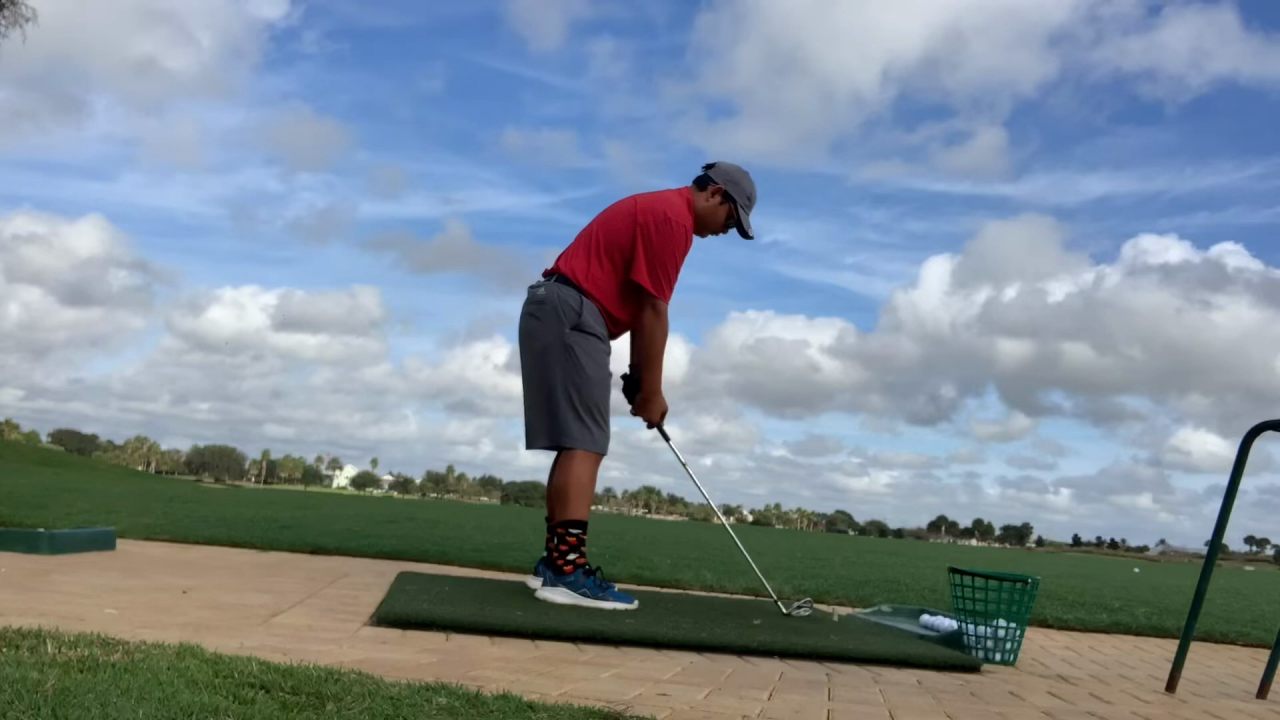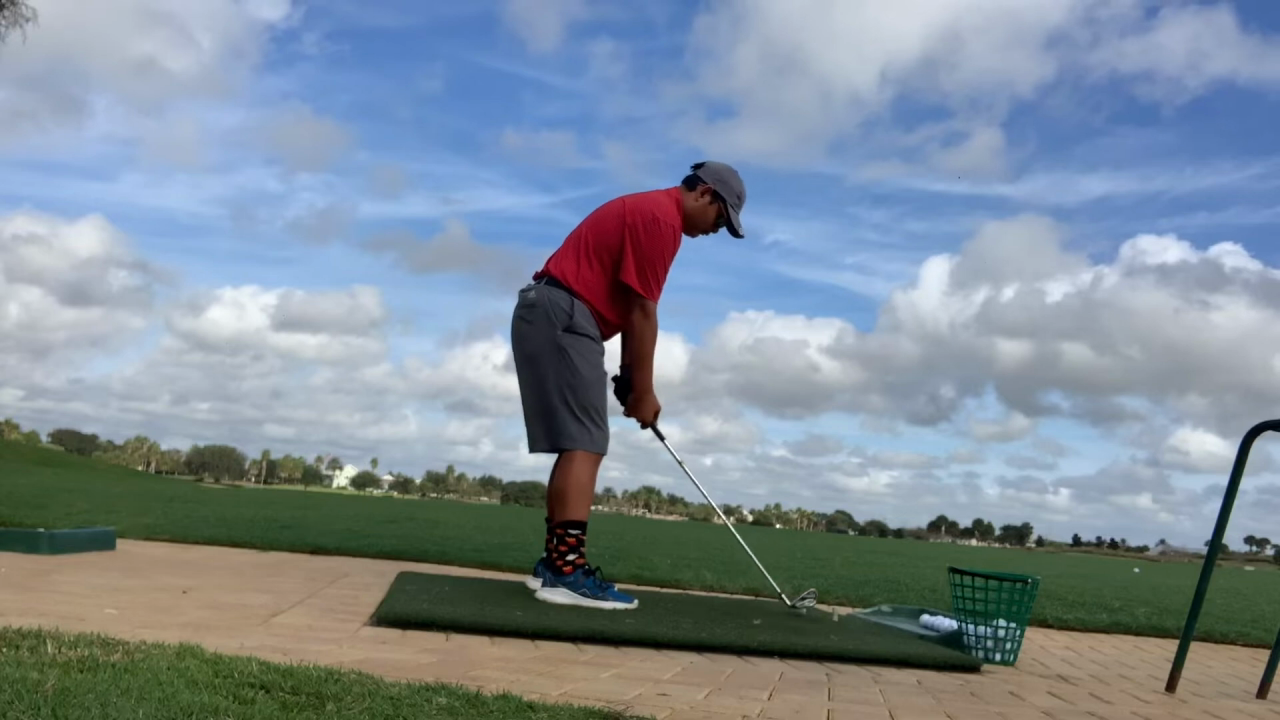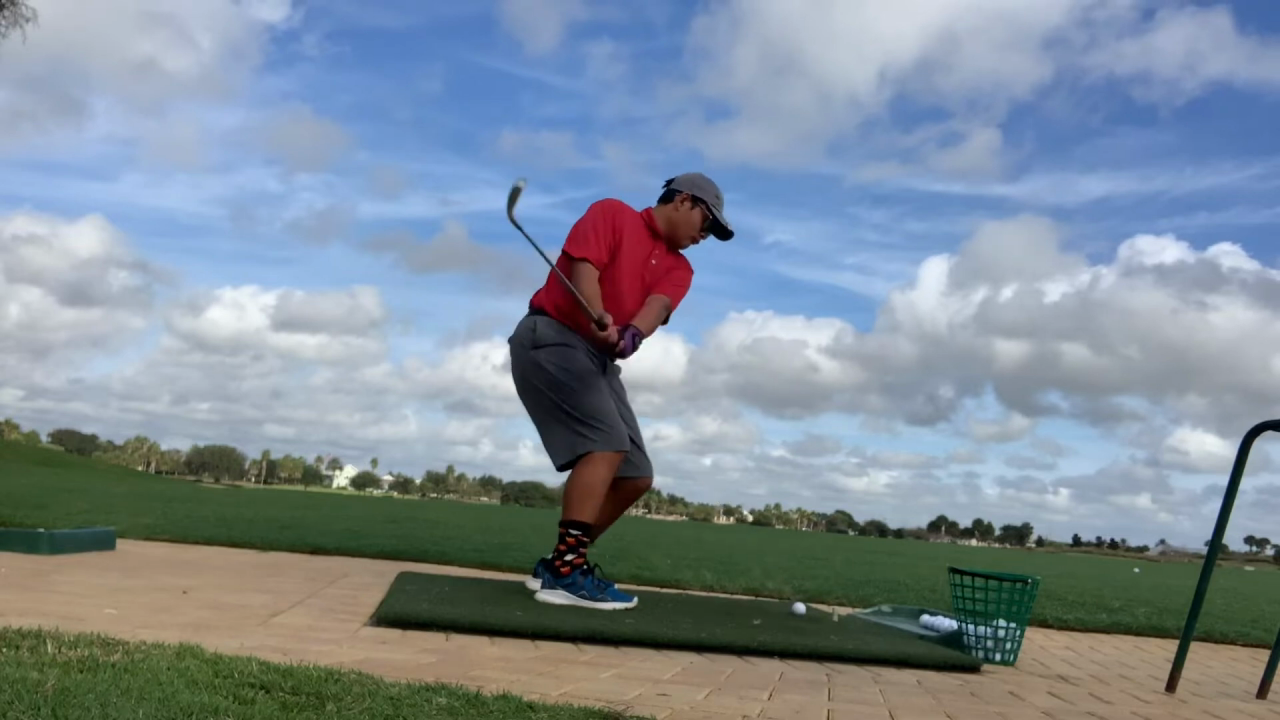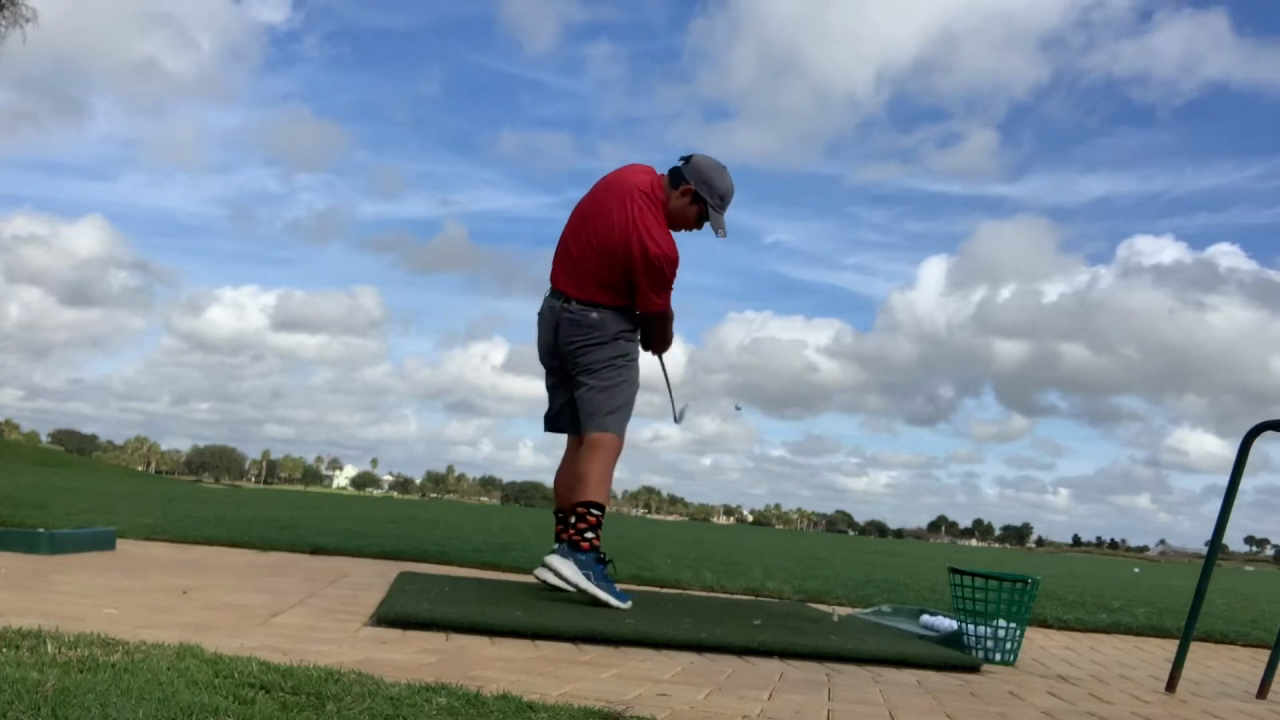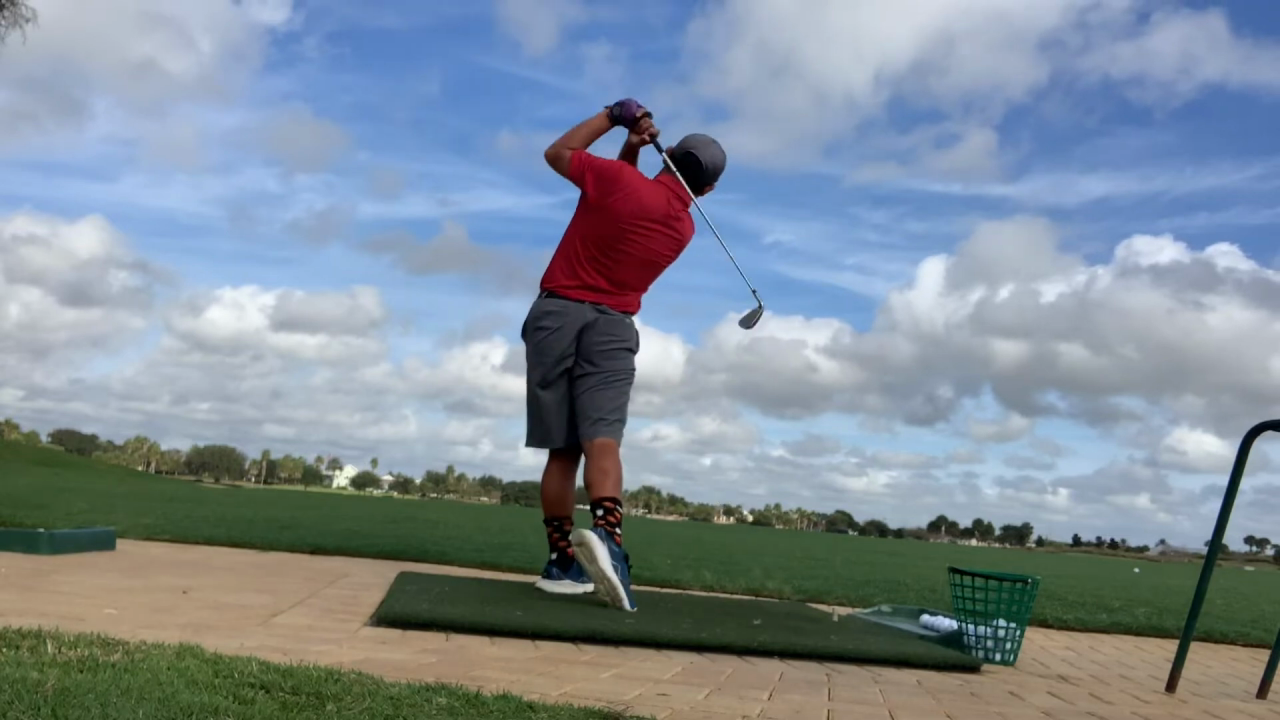
dt=0.7s
person 1, frame 1
left shoulder: (659, 211)
right shoulder: (673, 218)
left elbow: (639, 307)
right elbow: (652, 312)
left wrist: (638, 379)
right wrist: (652, 391)
left hip: (557, 313)
right hip: (571, 316)
left knee: (575, 442)
right knee: (584, 443)
left ankle: (555, 561)
right ankle: (569, 571)
person 1, frame 2
left shoulder: (650, 212)
right shoulder: (661, 218)
left elbow: (631, 307)
right elbow: (642, 312)
left wrist: (629, 375)
right wrist: (644, 391)
left hip: (549, 315)
right hip: (562, 316)
left knee: (576, 444)
right knee: (585, 443)
left ankle: (554, 562)
right ankle: (567, 571)
person 1, frame 3
left shoulder: (678, 267)
right shoulder: (611, 214)
left elbow: (655, 308)
right elbow: (582, 268)
left wrist: (631, 336)
right wrist: (599, 319)
left hip: (593, 357)
right hip: (550, 339)
left knee: (636, 476)
right knee: (607, 446)
left ankle: (559, 565)
right ankle: (566, 571)
person 1, frame 4
left shoulder: (634, 175)
right shoulder: (659, 246)
right elbow: (657, 323)
right wrist: (660, 344)
left hip: (557, 315)
right hip: (604, 327)
left knee: (579, 438)
right knee: (603, 436)
left ankle: (562, 551)
right ankle: (580, 549)
person 1, frame 5
left shoulder: (620, 185)
right shoulder: (683, 230)
left elbow: (556, 153)
left wrist: (616, 115)
right wrist: (636, 147)
left hip: (554, 316)
right hip: (610, 328)
left knee: (562, 448)
right knee: (602, 439)
left ankle: (561, 561)
right ankle: (605, 534)
